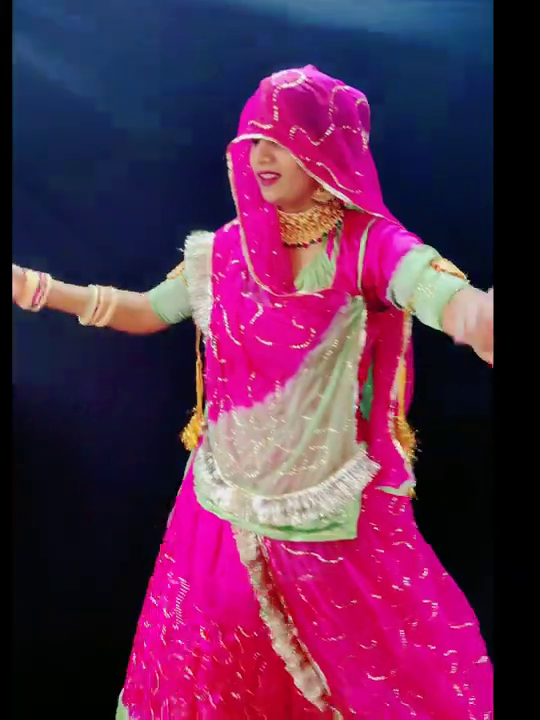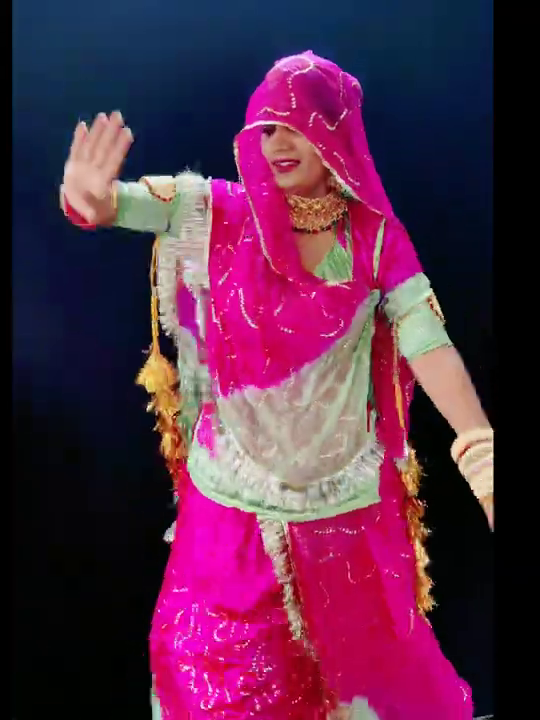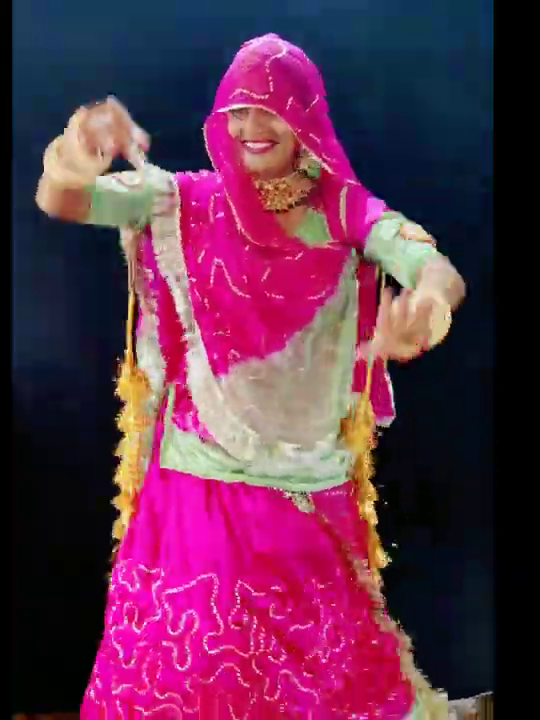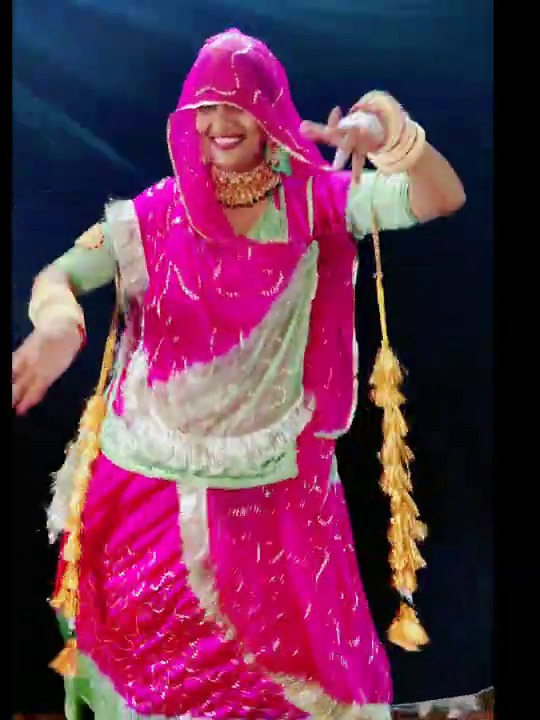
dt=0.5s
person 1, frame 1
left shoulder: (375, 243)
right shoulder: (228, 247)
left elbow: (456, 302)
right elbow: (151, 309)
left wrist: (486, 323)
right wrist: (40, 289)
left hip: (338, 510)
right hip: (227, 504)
person 1, frame 2
left shoulder: (379, 240)
right shoulder: (215, 211)
left elbow: (428, 350)
right elbow: (102, 206)
left wrist: (480, 446)
right wrist: (86, 189)
left hip: (345, 496)
right hip: (235, 492)
left knee: (359, 648)
right knee: (217, 658)
person 1, frame 3
left shoulder: (347, 207)
right shoulder: (183, 201)
left elbow: (444, 278)
right elbow: (57, 201)
left wrist: (422, 306)
right wrist: (78, 155)
left hip: (311, 475)
right hip: (205, 471)
left knee: (326, 643)
right knee: (185, 649)
person 1, frame 4
left shoulder: (317, 197)
right shoulder: (155, 211)
left elbow: (441, 199)
right elbow: (61, 275)
left wrist: (403, 148)
right wrist: (57, 320)
left hip: (275, 469)
right hip: (154, 466)
left knee: (293, 633)
right knee: (145, 627)
